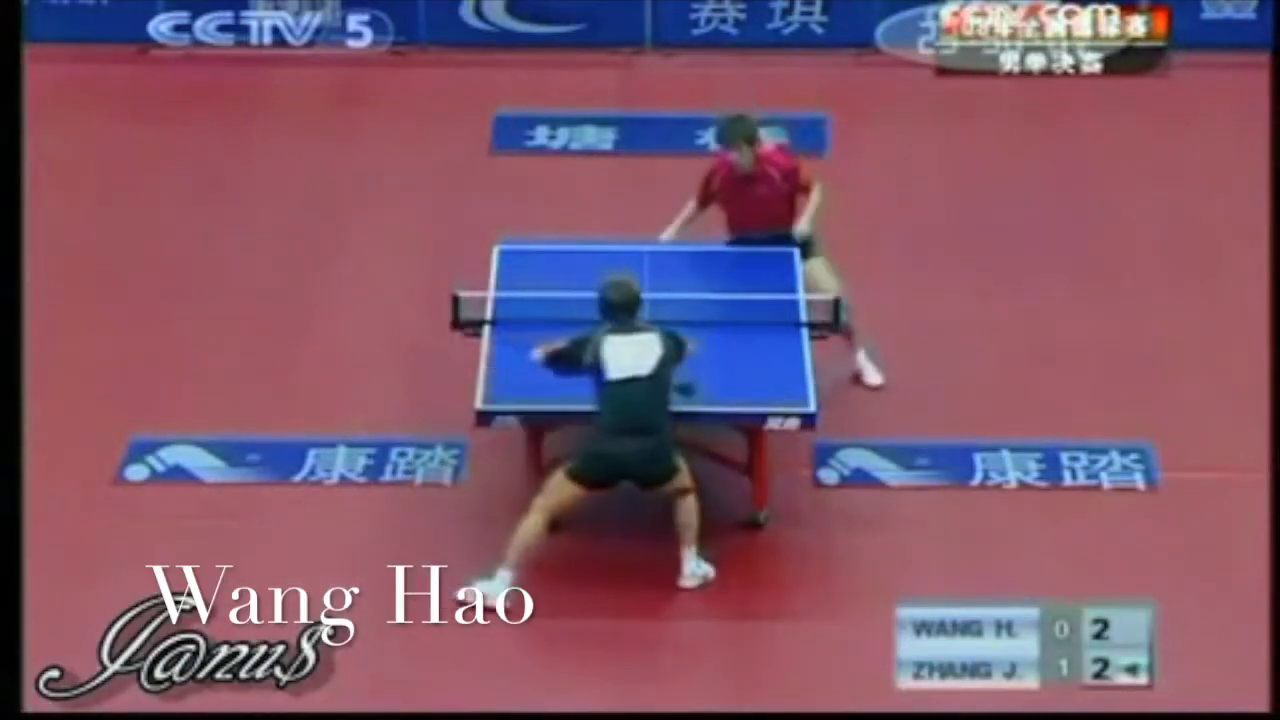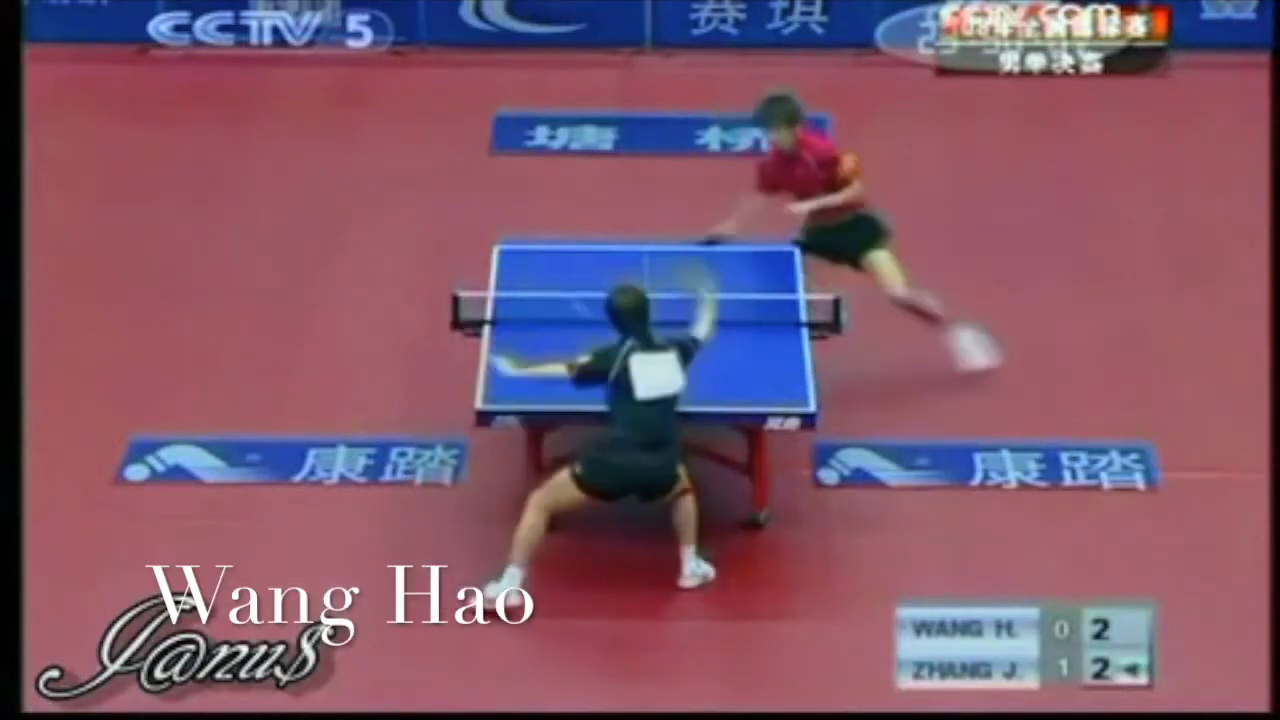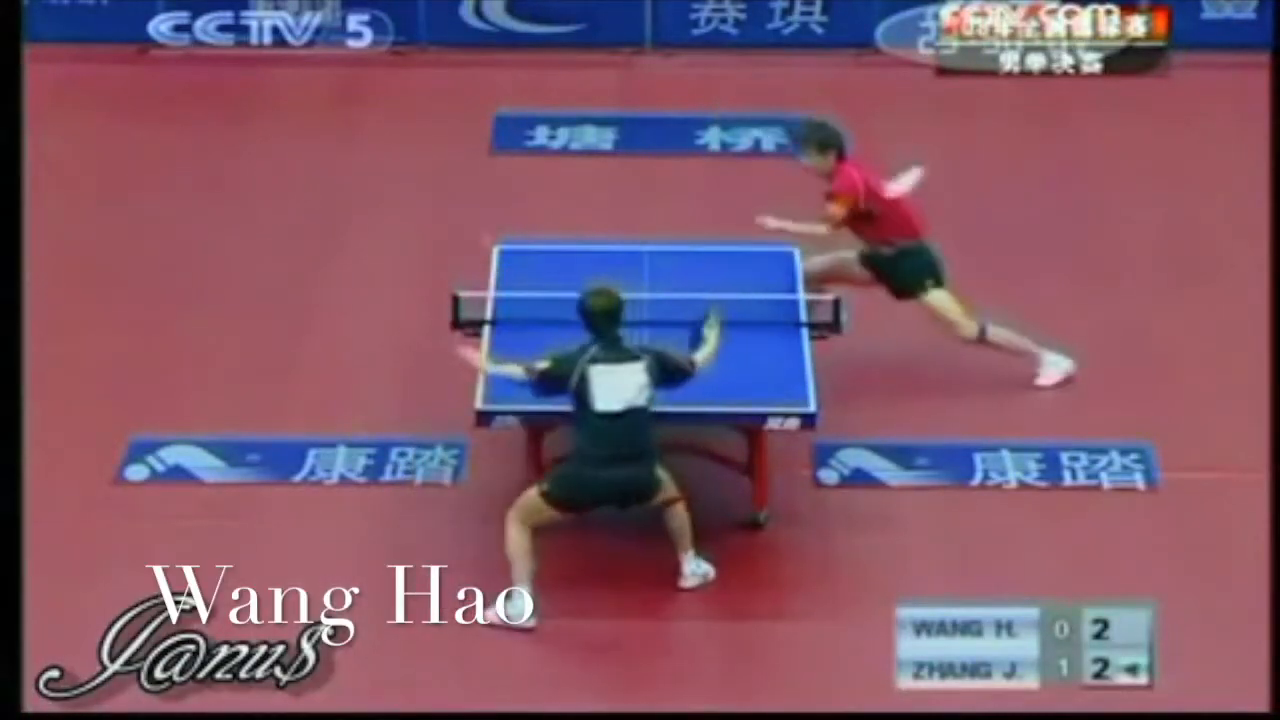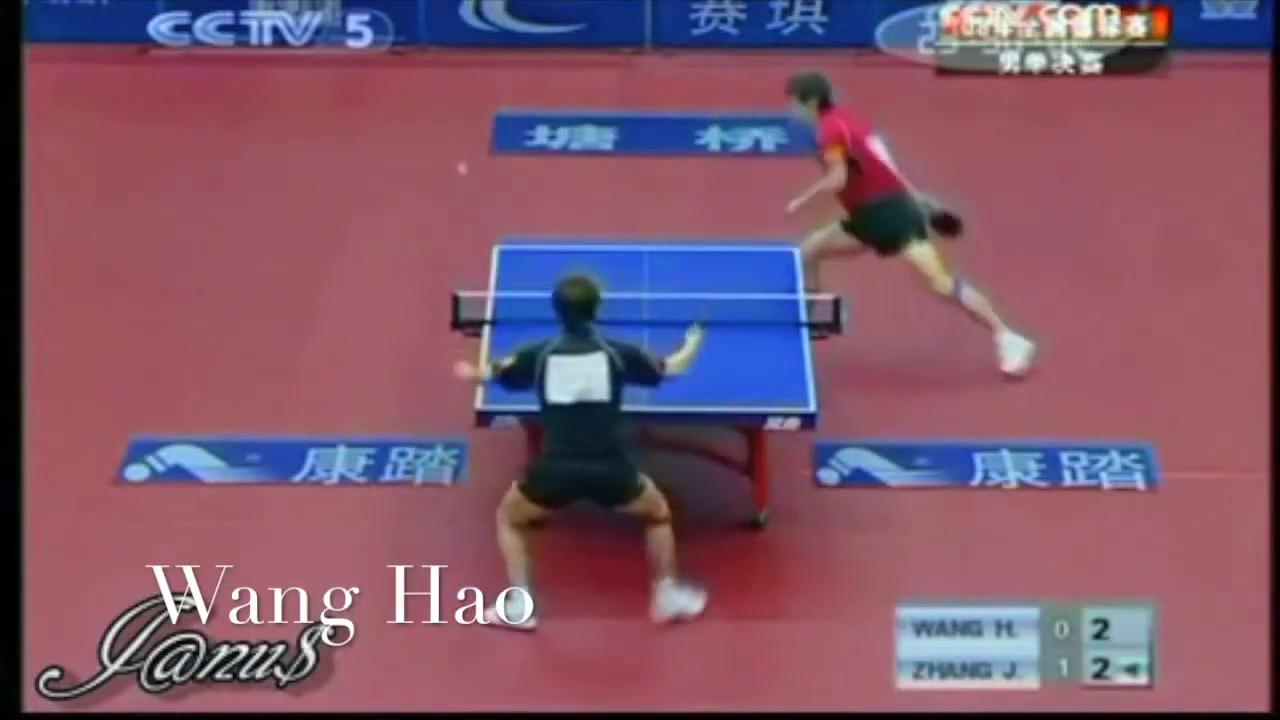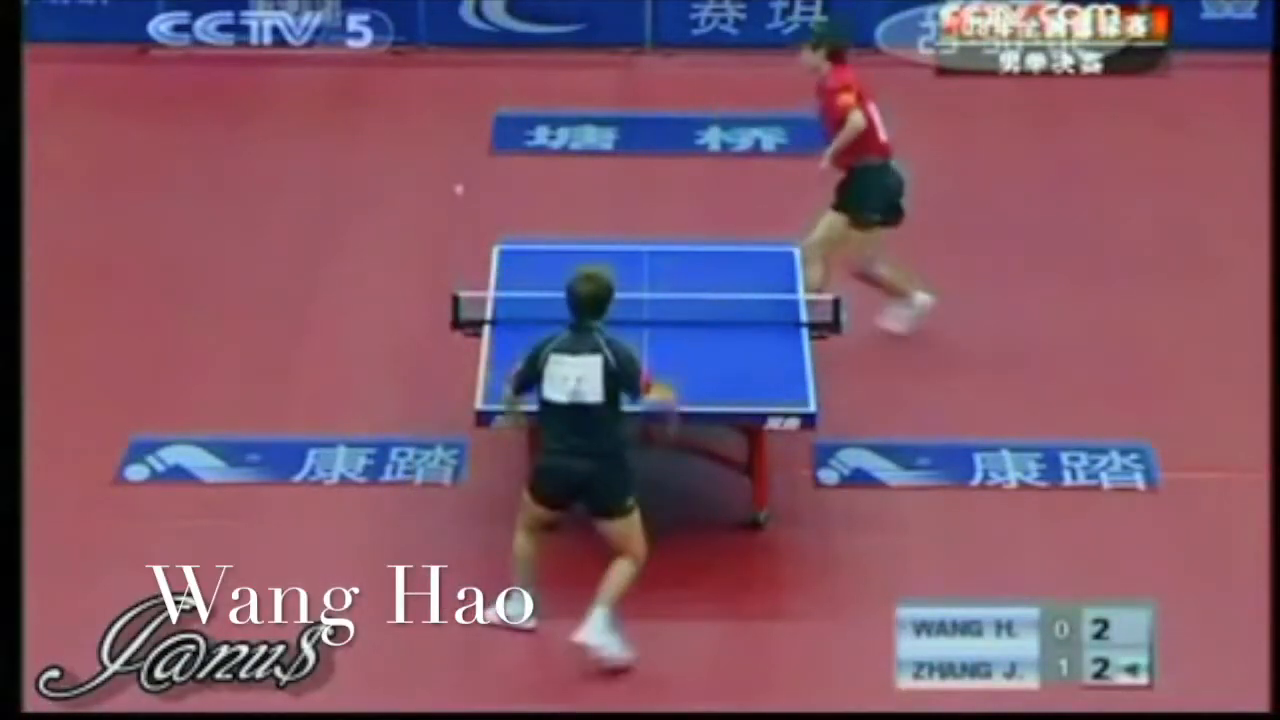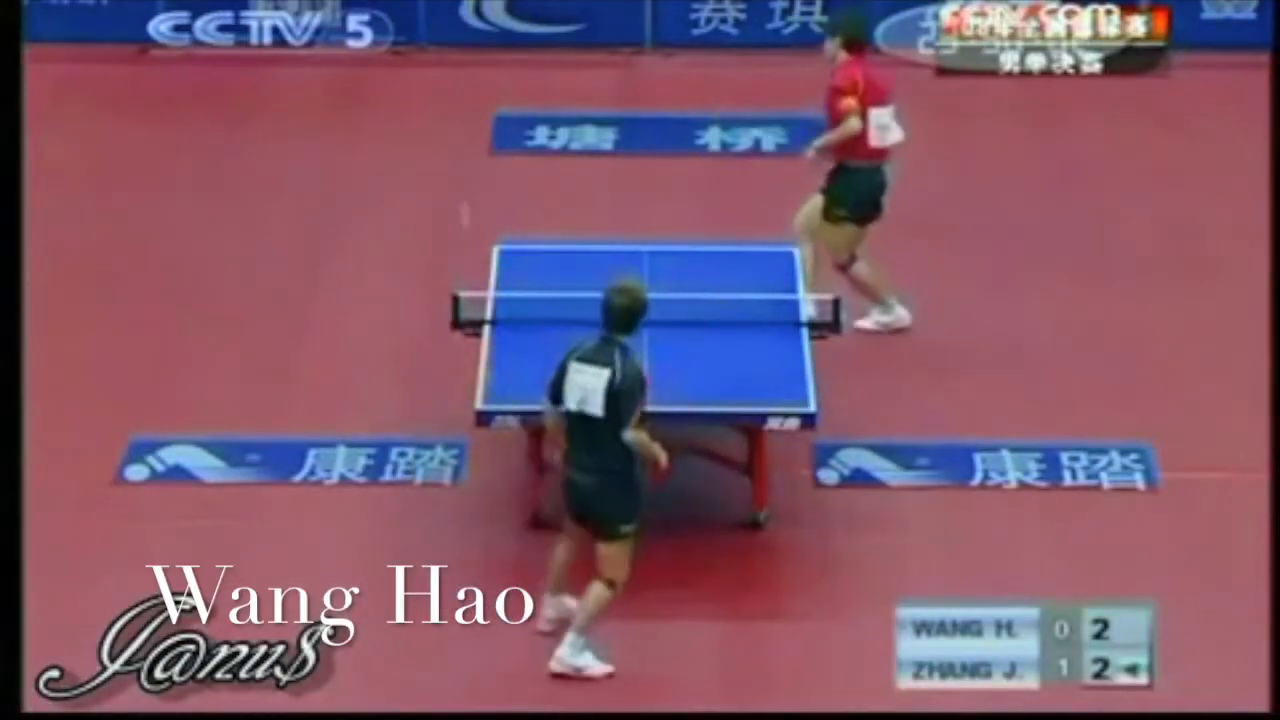
dt=0.2s
person 1, frame 1
left shoulder: (593, 342)
right shoulder: (662, 339)
left elbow: (542, 356)
right elbow: (684, 349)
left wrist: (548, 352)
left hip: (605, 448)
right hip: (653, 448)
left knee: (542, 508)
right knee: (685, 489)
left ankle: (497, 586)
right ankle: (692, 567)
person 1, frame 2
left shoulder: (616, 355)
right shoulder: (676, 350)
left elbow: (568, 371)
right elbow: (703, 332)
left wrist: (517, 370)
right wrist: (708, 303)
left hip: (614, 461)
right hip: (660, 465)
left knee: (539, 503)
right knee: (682, 489)
left ankle: (508, 585)
right ankle: (691, 566)
person 1, frame 3
left shoulder: (576, 362)
right shoulder: (649, 360)
left elbow: (526, 373)
right elbow: (700, 363)
left wrist: (487, 365)
right wrist: (713, 337)
left hip: (586, 473)
right hip: (636, 474)
left knee: (517, 518)
right knee: (671, 495)
left ankle: (520, 605)
right ankle: (691, 567)
person 1, frame 4
left shoulder: (540, 354)
right shoulder: (617, 353)
left elbow: (492, 375)
right elbow: (671, 369)
left wrist: (470, 374)
right wrist: (693, 344)
left hip: (556, 467)
right hip: (608, 466)
left knee: (508, 519)
right knee: (659, 515)
left ankle: (518, 606)
right ankle: (669, 596)
person 1, frame 5
left shoulder: (546, 350)
right shoulder: (615, 354)
left elbow: (512, 396)
right elbow: (648, 399)
left wrist: (519, 412)
right wrist: (669, 398)
left hip: (555, 464)
right hip: (604, 468)
left knee: (527, 526)
right knee: (631, 555)
left ankle: (518, 608)
right ankle: (598, 627)
person 1, frame 6
left shoulder: (575, 356)
right shoulder: (629, 372)
left elbow: (551, 412)
right elbow: (631, 435)
left wrist: (557, 447)
right wrist: (656, 453)
left hip: (577, 474)
right hip: (613, 482)
left knee: (571, 538)
right knee: (612, 575)
left ankle: (553, 606)
right ankle: (570, 652)
person 2, frame 1
left shoulder: (782, 164)
right shoulder: (718, 174)
left elbow: (812, 190)
right elbow: (698, 203)
left wrist: (804, 221)
right wrist: (671, 232)
left hip: (788, 239)
right hip: (745, 244)
left knee: (833, 297)
left ankle: (859, 358)
person 2, frame 2
left shoulder: (822, 151)
right shoulder: (773, 163)
left elbow: (855, 189)
right elbow: (764, 196)
left wrist: (812, 204)
right wrist: (731, 225)
left hip: (855, 225)
right hip: (818, 231)
left knee: (898, 295)
left ankle: (960, 334)
person 2, frame 3
left shoulder: (844, 183)
right shoulder: (851, 174)
left elbow: (828, 230)
right elbow: (899, 187)
left wrist: (782, 224)
left hip: (909, 258)
right hip: (884, 255)
left knee: (964, 328)
right knee: (810, 271)
left ankle: (1047, 359)
person 2, frame 4
left shoulder: (831, 129)
right shoulder: (843, 122)
left elbow: (837, 179)
right elbow: (881, 164)
left wrist: (801, 200)
right wrist: (925, 203)
left hip: (891, 211)
right hip: (869, 213)
left knee: (942, 284)
right knee: (808, 253)
left ankle: (1007, 339)
person 2, frame 5
left shoulder: (838, 82)
right shoulder: (839, 82)
left elbow: (858, 123)
left wrist: (831, 151)
left hip: (872, 179)
right hip: (859, 178)
left knee: (862, 265)
right knee: (813, 249)
left ankle: (912, 301)
person 2, frame 6
left shoulder: (845, 78)
right shoulder: (870, 77)
left elbow: (853, 126)
right elbow: (887, 130)
left wrist: (820, 143)
left hip: (857, 176)
right hip: (854, 172)
left knee: (842, 257)
right knee: (803, 225)
left ankle: (891, 311)
